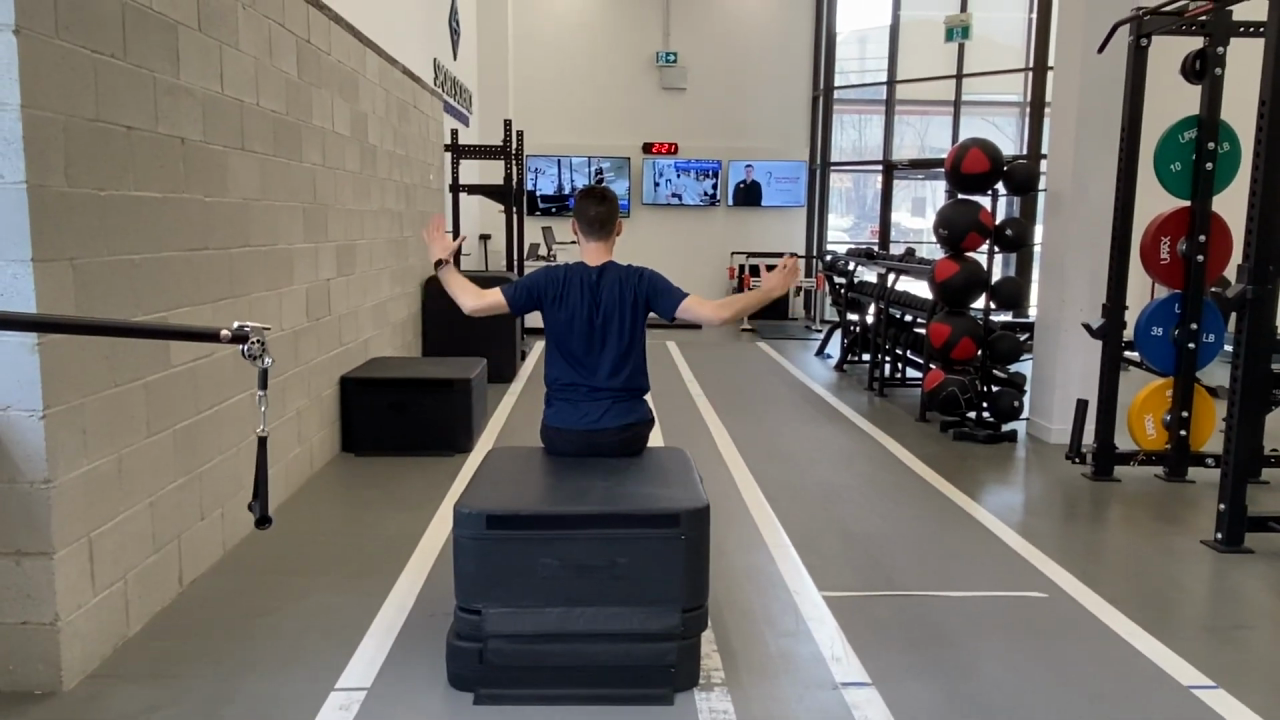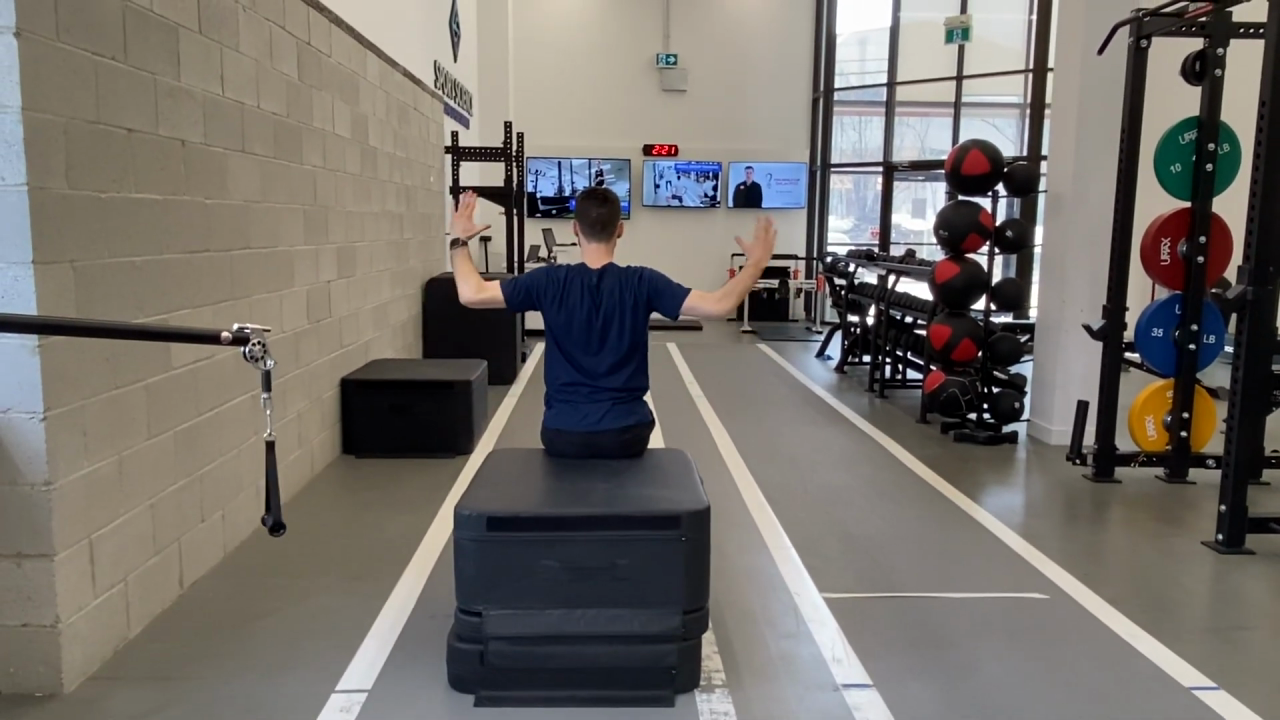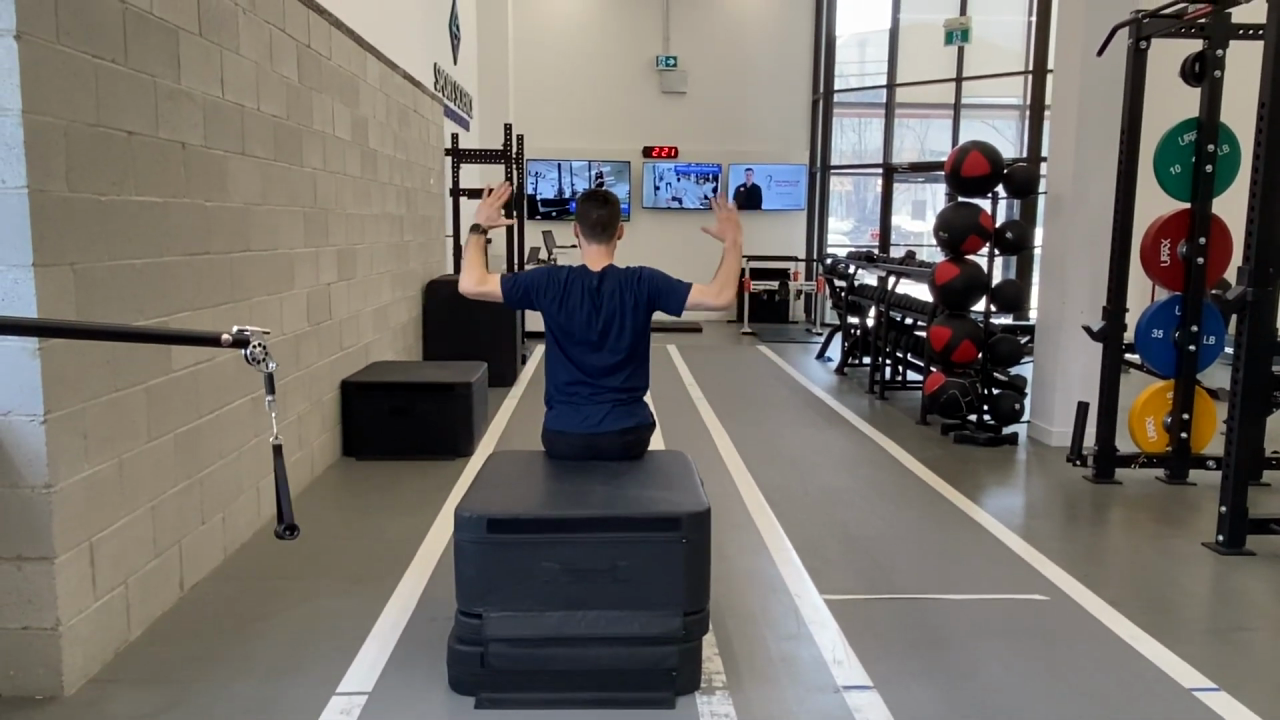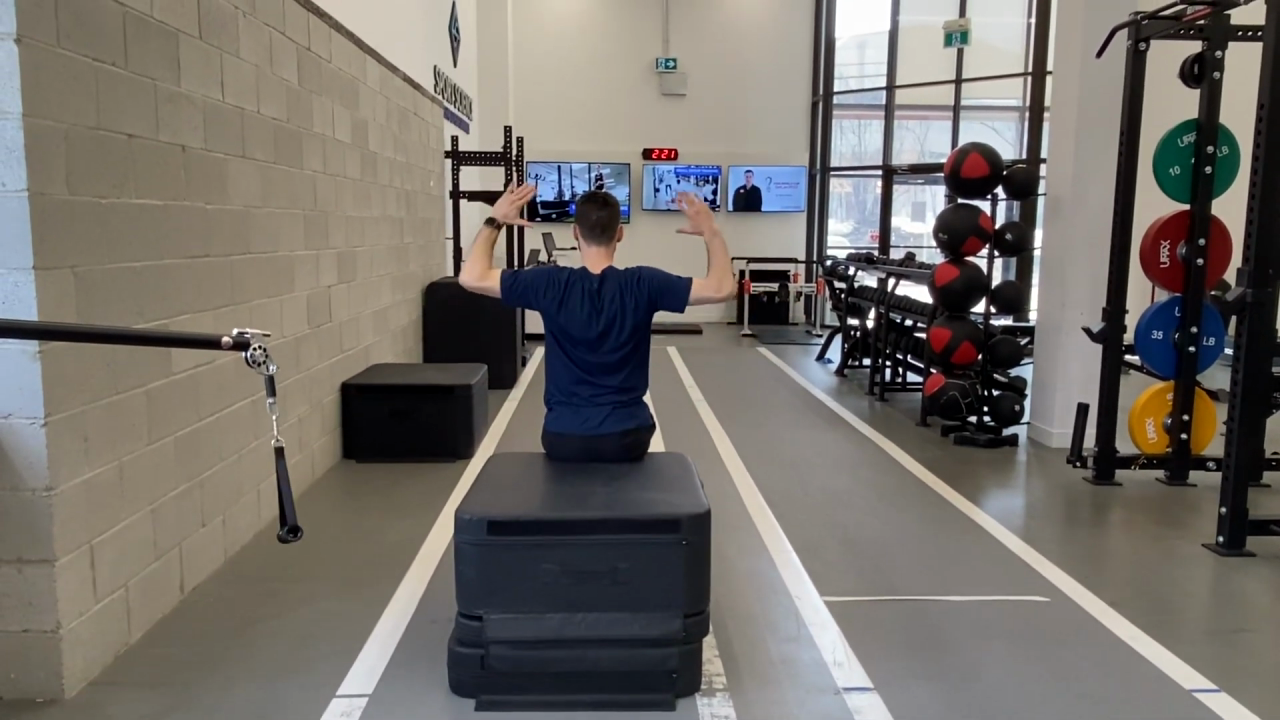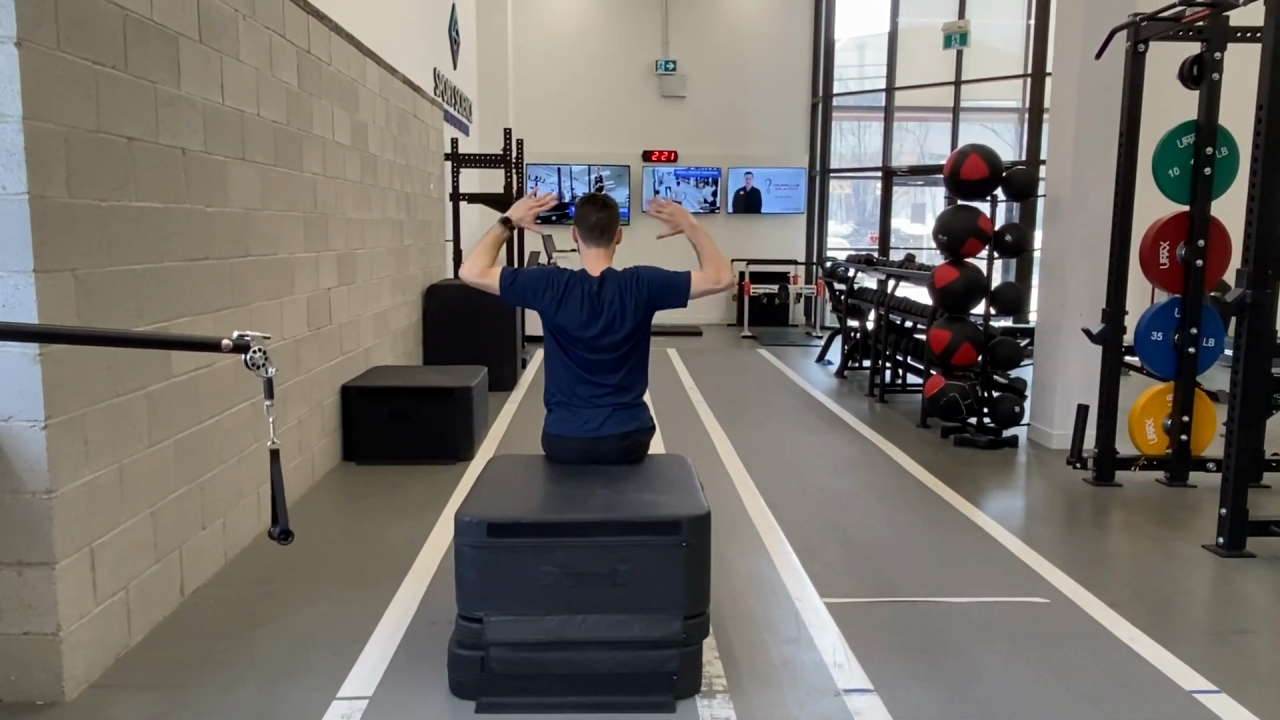
dt=0.2s
person 1, frame 1
left shoulder: (549, 282)
right shoulder: (641, 282)
left elbow: (472, 303)
right elbow: (716, 314)
left wrist: (442, 262)
right wrist: (768, 290)
left hip: (562, 432)
right hip: (626, 432)
person 1, frame 2
left shoulder: (549, 282)
right shoulder: (643, 283)
left elbow: (471, 293)
right elbow: (719, 305)
left wrist: (459, 240)
right wrist: (756, 261)
left hip: (563, 434)
right hip: (627, 433)
person 1, frame 3
left shoulder: (550, 283)
right shoulder: (643, 284)
left elbow: (471, 284)
right elbow: (721, 297)
left wrist: (479, 227)
right wrist: (731, 242)
left hip: (563, 436)
right hip: (628, 435)
person 1, frame 4
left shoulder: (549, 284)
right shoulder: (643, 285)
left elbow: (471, 277)
right elbow: (722, 288)
left wrist: (494, 221)
right wrist: (709, 231)
left hip: (563, 438)
right hip: (628, 437)
person 1, frame 5
left shoulder: (549, 286)
right shoulder: (642, 285)
left elbow: (471, 272)
right elbow: (721, 279)
left wrist: (508, 222)
right wrist: (690, 226)
left hip: (563, 440)
right hip: (628, 439)
